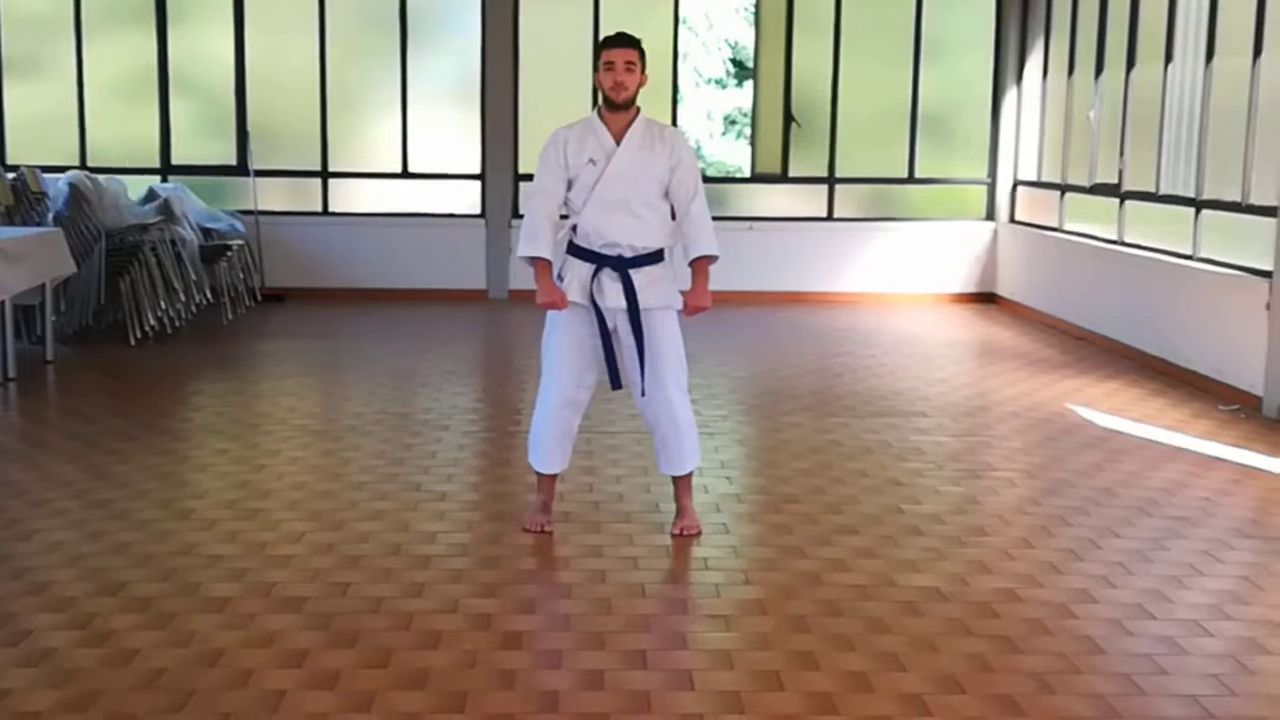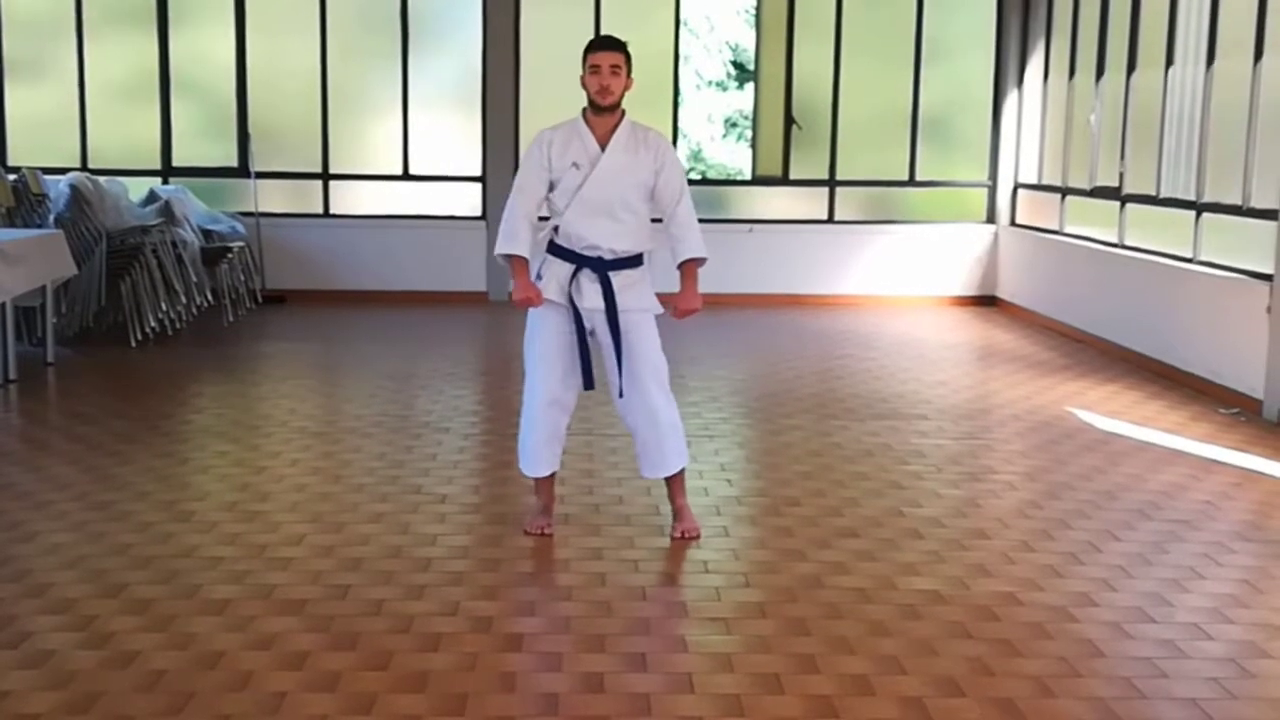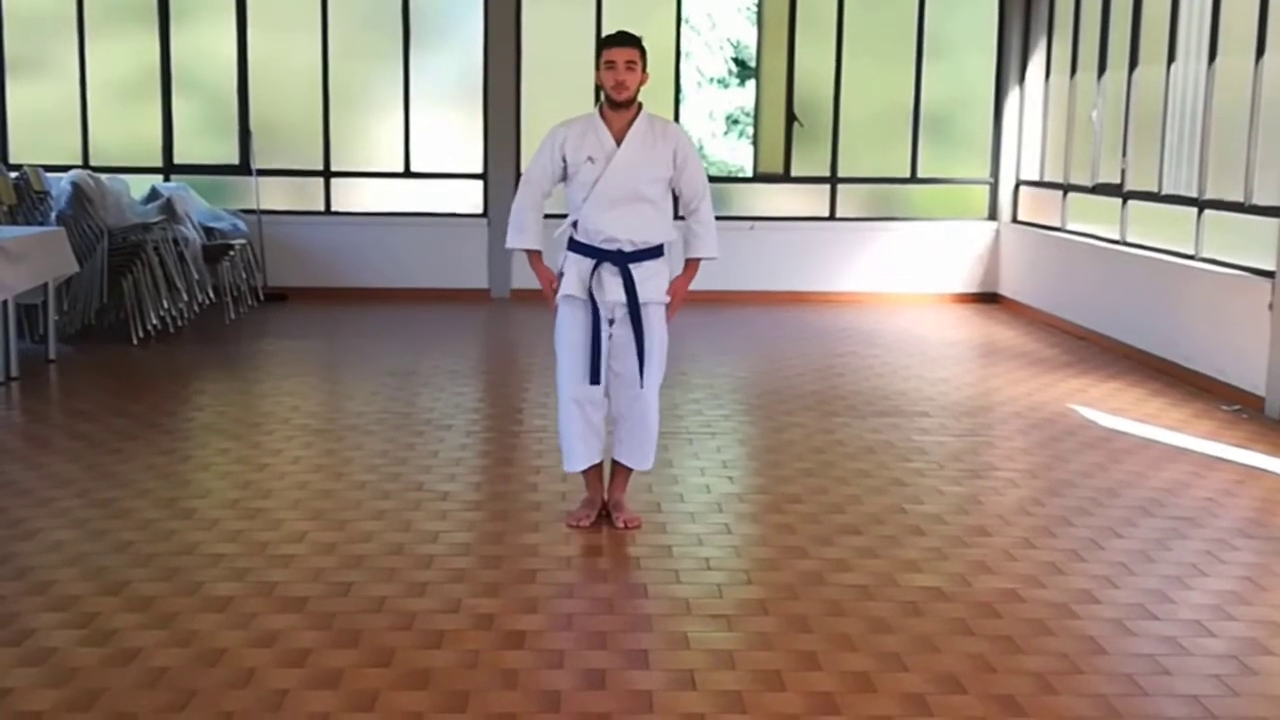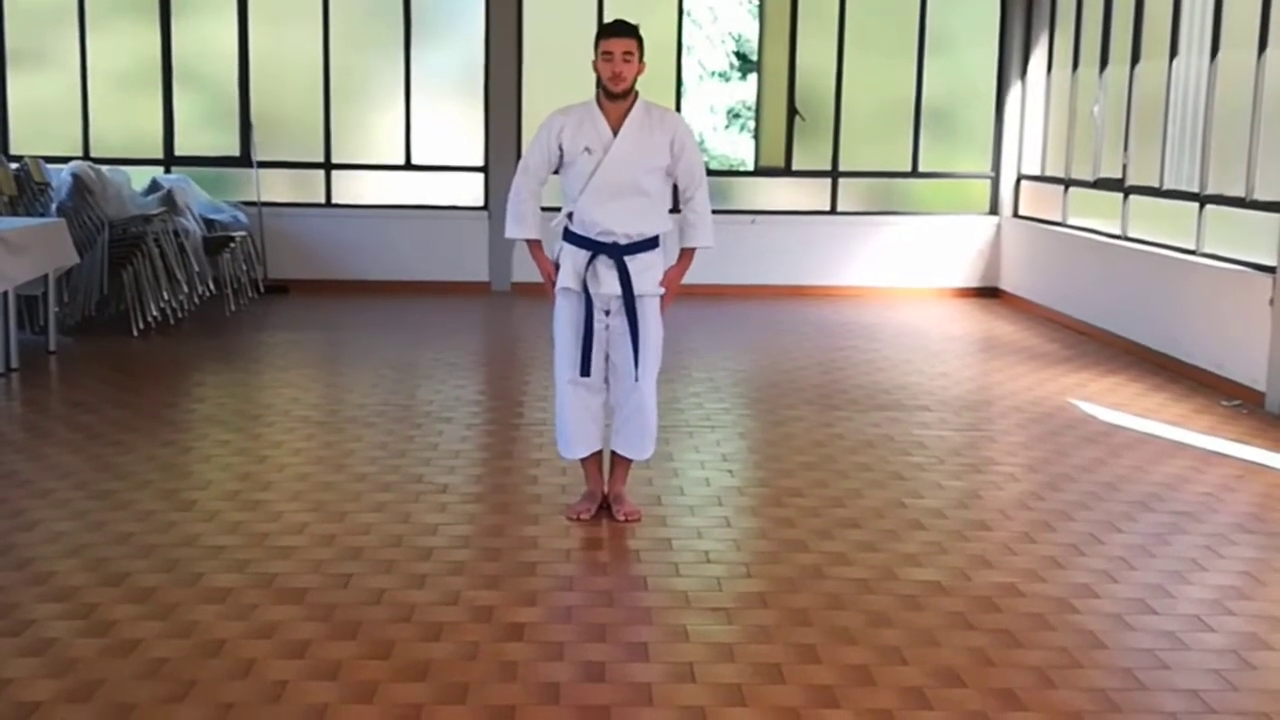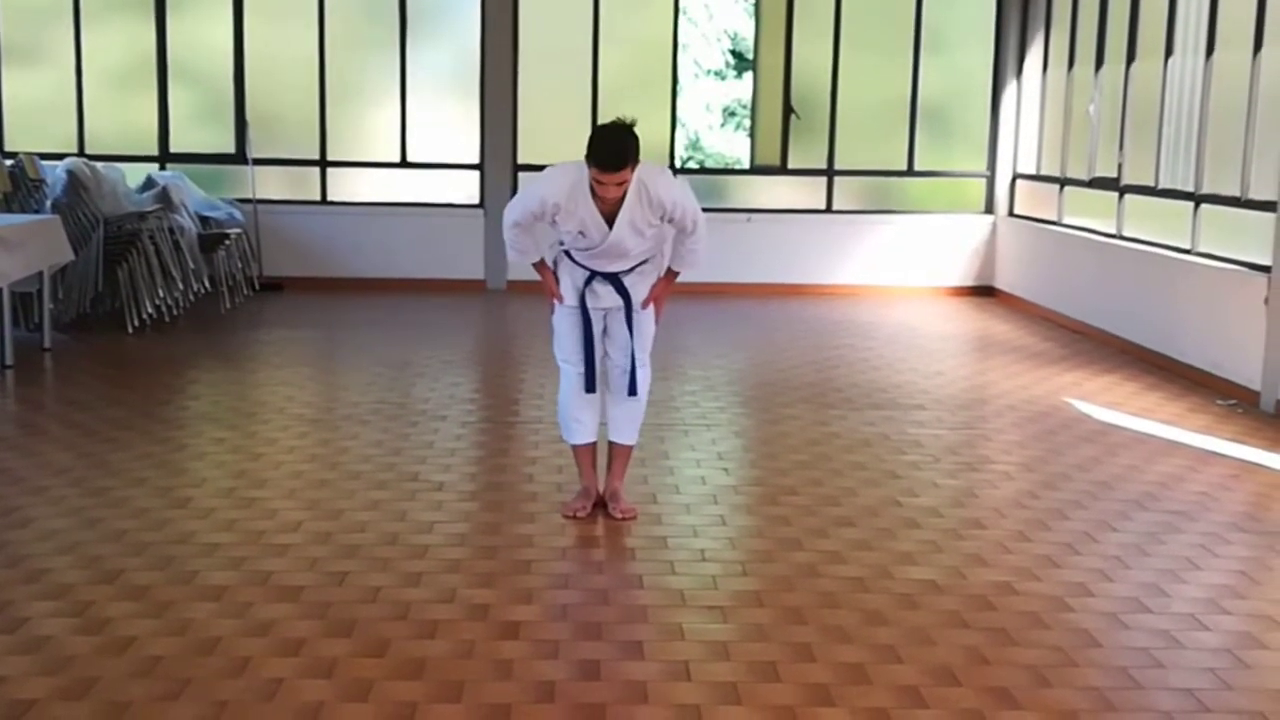
dt=1s
person 1, frame 1
left shoulder: (670, 144)
right shoulder: (566, 142)
left elbow: (692, 213)
right elbow: (541, 212)
left wrist: (700, 282)
right wrist: (544, 280)
left hip: (648, 281)
right hip: (581, 279)
left knee: (666, 393)
right knee: (560, 391)
left ankle: (684, 502)
right ankle: (544, 499)
person 1, frame 2
left shoulder: (653, 146)
right shoulder: (551, 142)
left elbow: (678, 214)
right elbow: (521, 210)
left wrist: (689, 283)
right wrist: (520, 274)
left hip: (625, 283)
right hip: (560, 279)
left knee: (650, 395)
right knee: (546, 393)
left ankle: (679, 503)
right ankle: (544, 500)
person 1, frame 3
left shoulder: (671, 139)
right shoulder: (567, 136)
left elbow: (699, 206)
right elbow: (528, 199)
left wrist: (687, 275)
right wrist: (540, 268)
left hip: (646, 277)
right hip: (583, 276)
left knee: (638, 390)
right knee: (580, 387)
left ankle: (618, 494)
right ankle: (592, 492)
person 1, frame 4
left shoulder: (670, 127)
right shoulder: (563, 124)
left elbow: (695, 196)
right elbow: (525, 188)
left wrist: (681, 266)
right wrist: (541, 258)
left hip: (642, 267)
right hip: (579, 265)
left knee: (636, 380)
right knee: (577, 377)
left ankle: (618, 487)
right ankle: (592, 486)
person 1, frame 5
left shoulder: (663, 189)
right shoulder: (554, 187)
left elbow: (692, 228)
right elbow: (515, 221)
left wrist: (667, 280)
right wrist: (545, 273)
left hip: (636, 282)
right hip: (576, 280)
left knee: (630, 376)
right knee: (578, 375)
left ankle: (614, 485)
right ankle: (587, 484)
